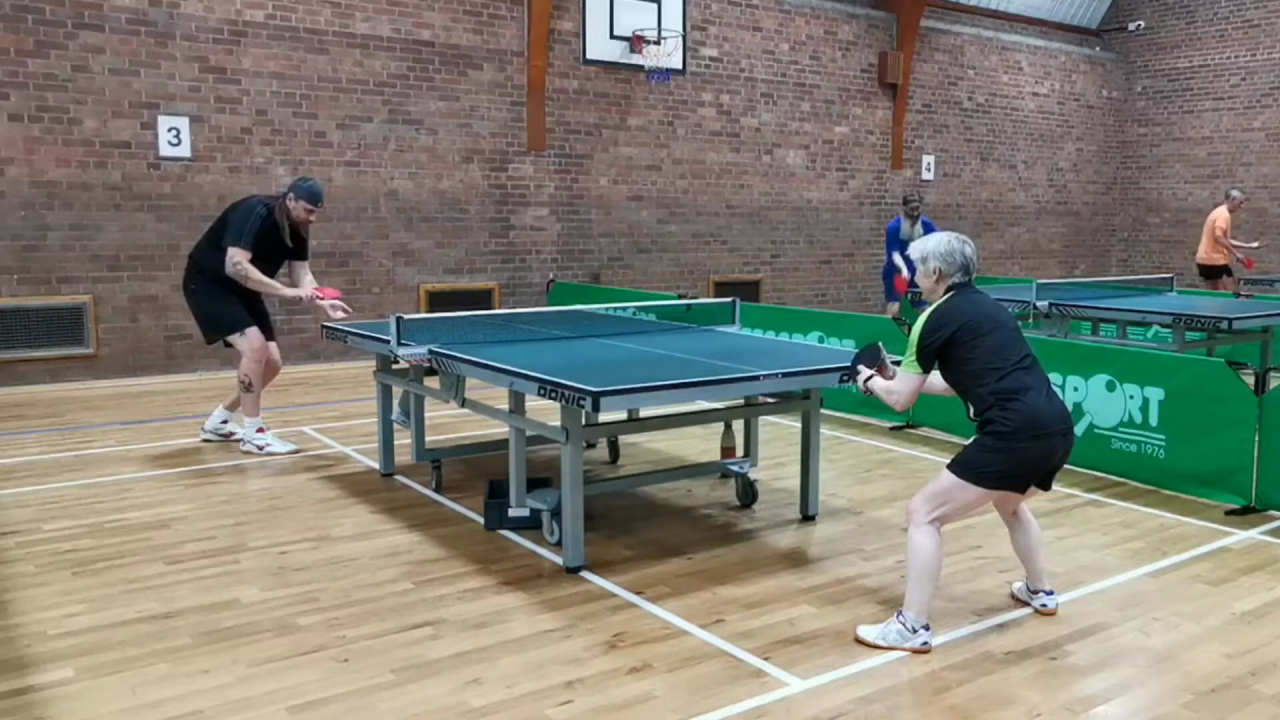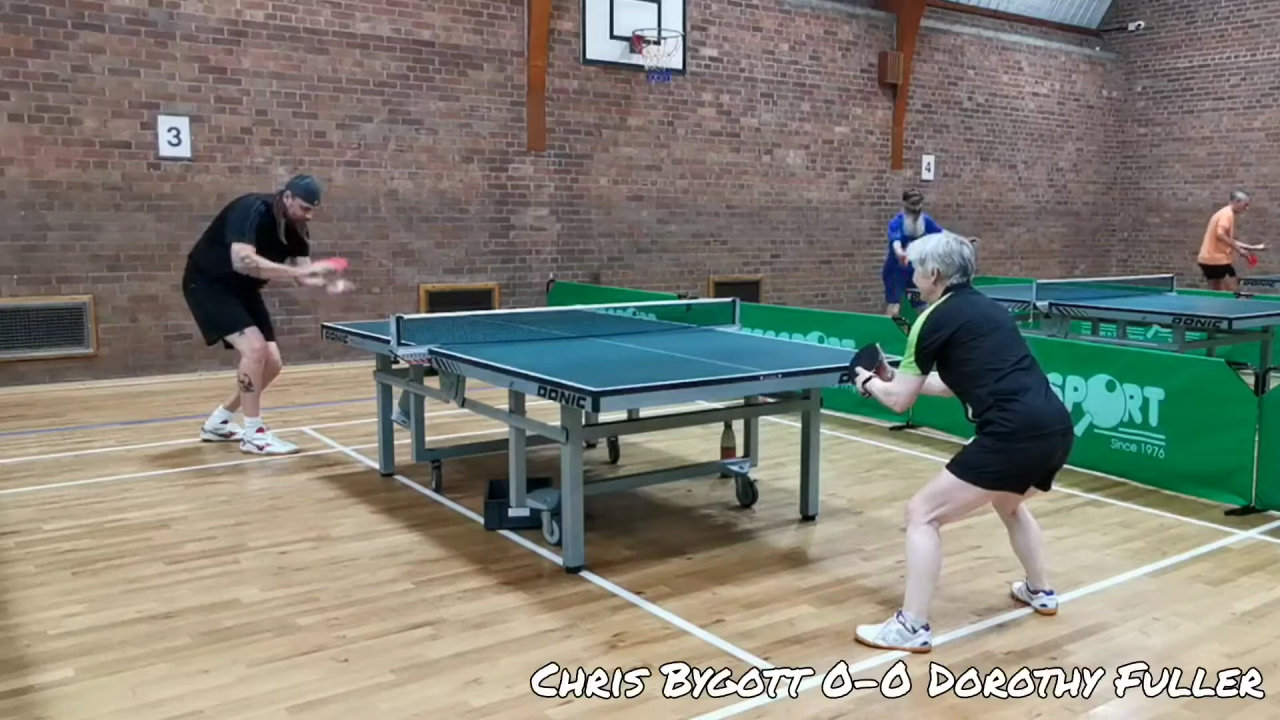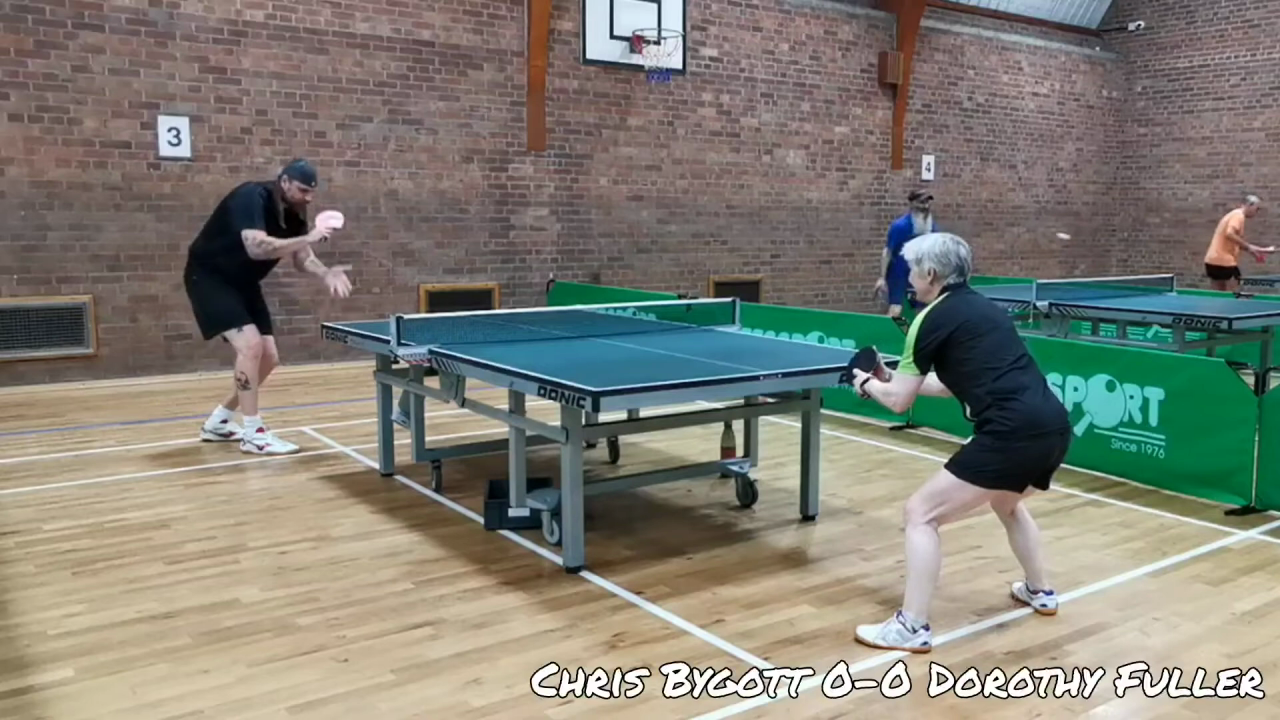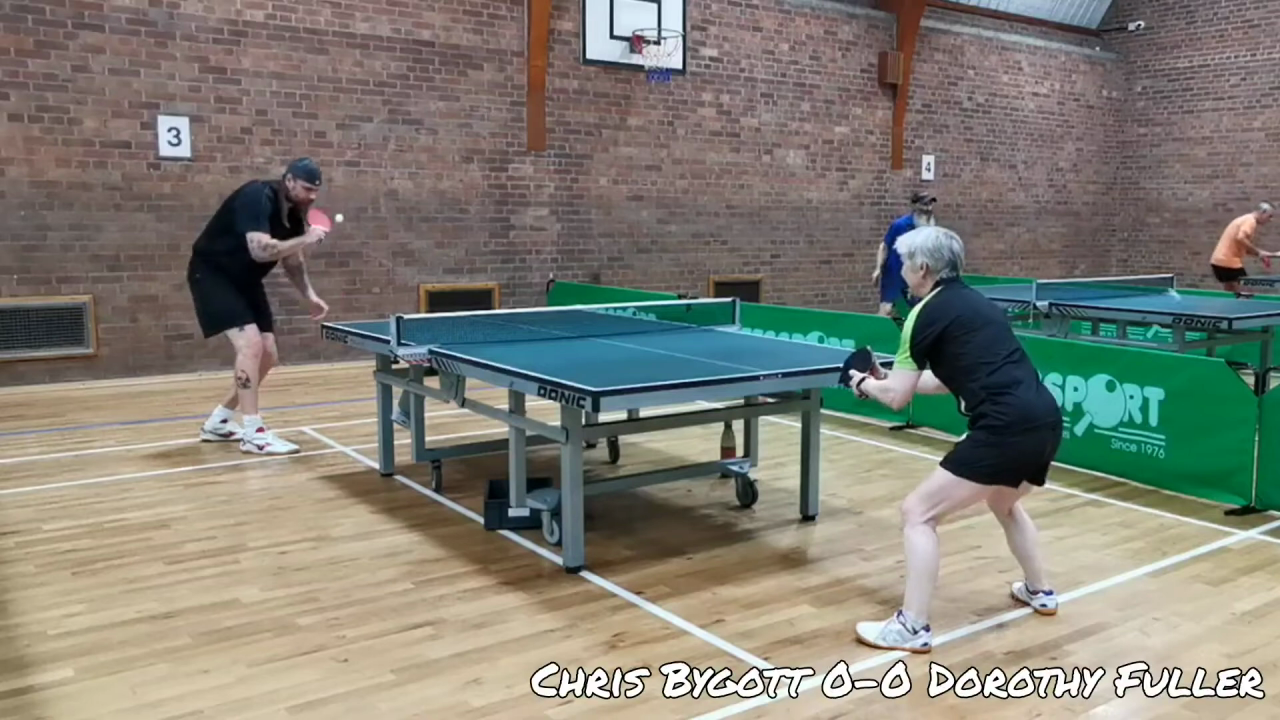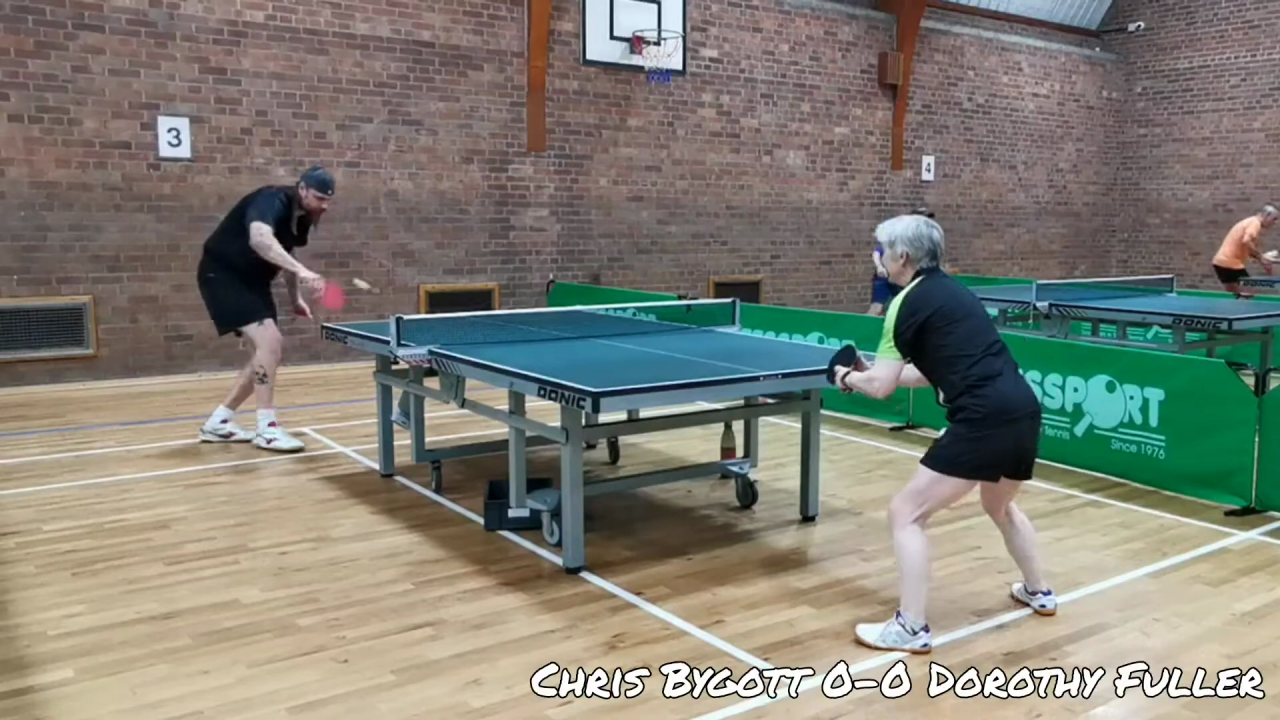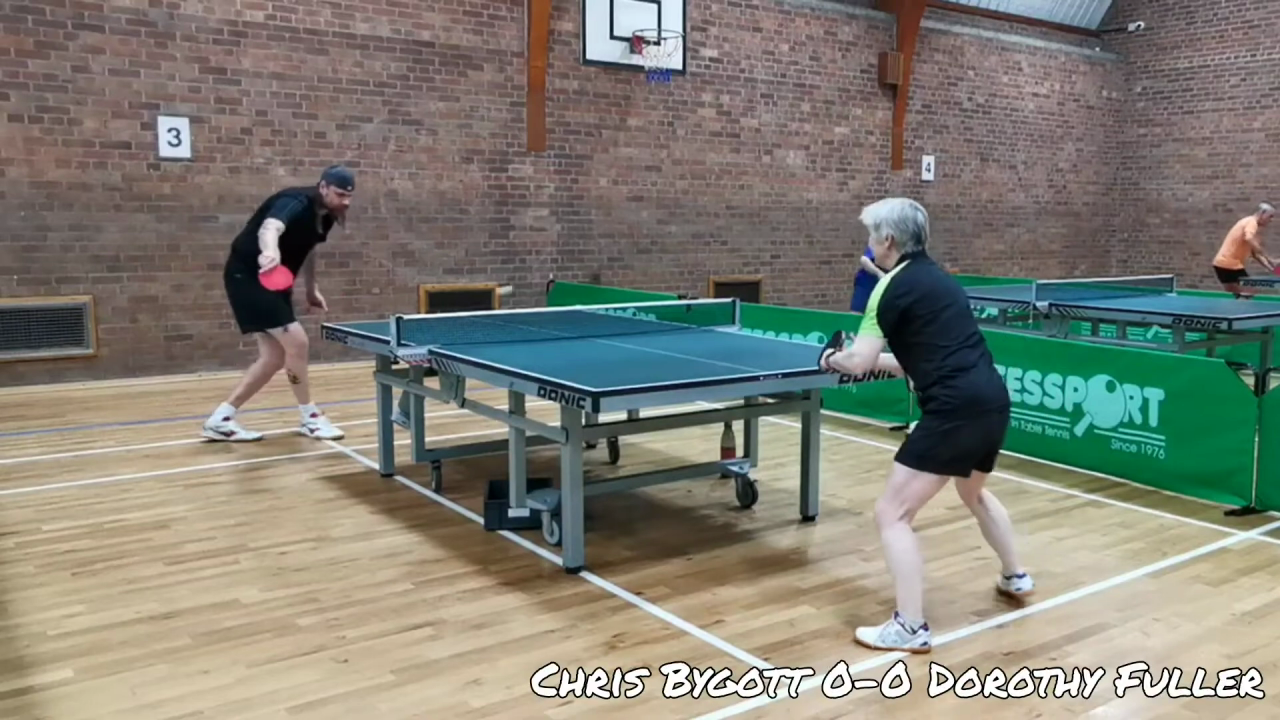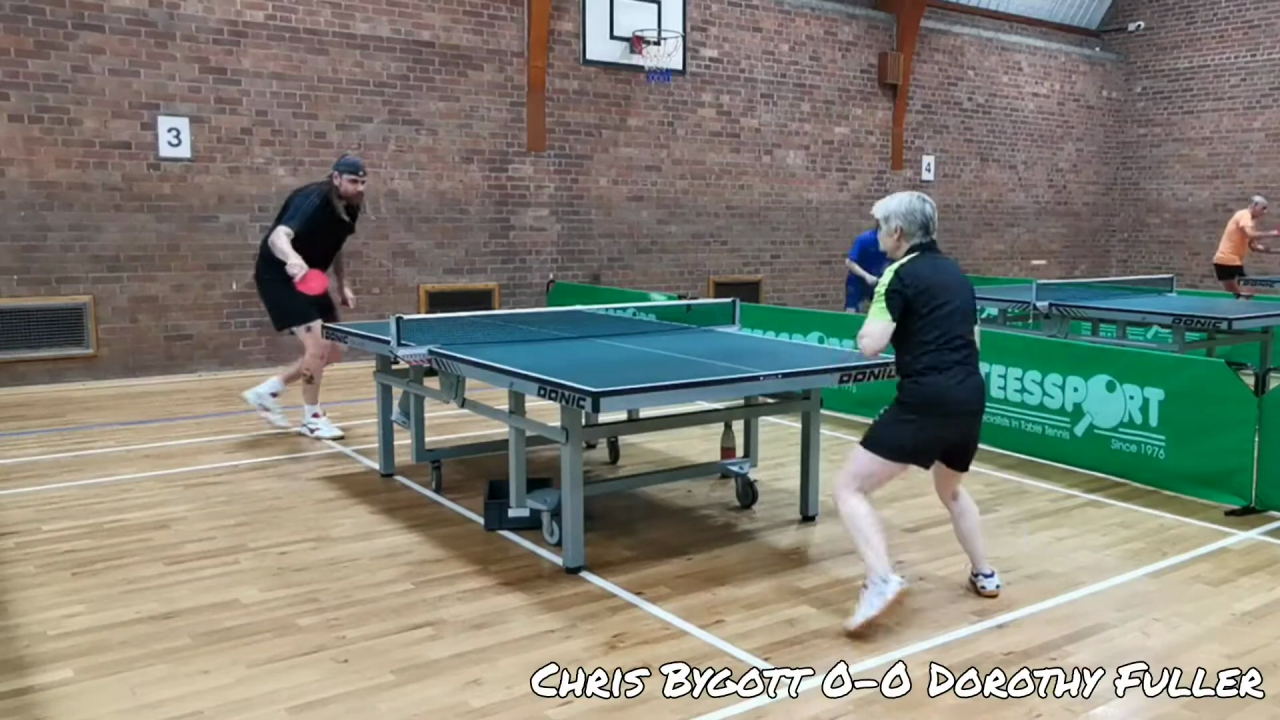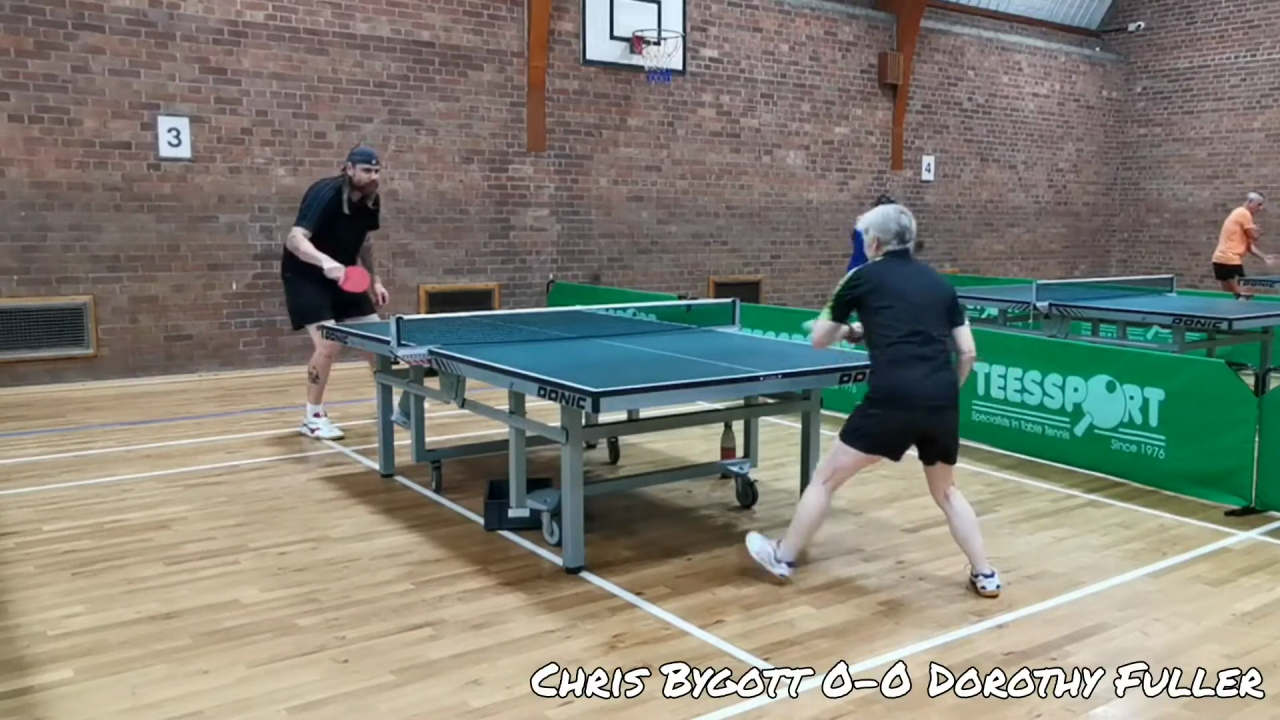
dt=0.2s
person 1, frame 1
left shoulder: (938, 316)
right shoulder: (987, 307)
left elbow: (900, 398)
left wrist: (870, 380)
right wrist: (897, 374)
left hip: (1016, 434)
right hip: (1057, 428)
left knee: (923, 513)
right knee: (1008, 502)
left ankle: (912, 627)
right ankle: (1040, 592)
person 1, frame 2
left shoulder: (936, 318)
right shoulder: (985, 308)
left elbow: (899, 400)
left wrist: (868, 382)
right wrist: (895, 376)
left hip: (1016, 435)
right hip: (1056, 429)
left knee: (922, 514)
right knee: (1008, 503)
left ankle: (912, 627)
right ankle: (1040, 591)
person 1, frame 3
left shoulder: (933, 318)
right shoulder: (981, 308)
left elbow: (898, 401)
left wrist: (867, 384)
right wrist: (892, 378)
left hip: (1013, 434)
right hip: (1053, 427)
left knee: (921, 513)
right knee: (1005, 503)
left ankle: (912, 626)
right ankle: (1040, 591)
person 1, frame 4
left shoulder: (928, 312)
right shoulder: (972, 302)
left elbow: (898, 397)
left wrist: (865, 383)
right wrist: (888, 377)
left hip: (1007, 428)
right hip: (1044, 420)
left knee: (918, 513)
right knee: (1003, 503)
left ankle: (912, 627)
right ankle: (1039, 591)
person 1, frame 5
left shoulder: (910, 301)
right shoulder: (952, 291)
left elbow: (880, 387)
left wrist: (849, 378)
right wrist: (872, 371)
left hip: (985, 420)
right hip: (1023, 411)
left knee: (905, 514)
right knee: (1000, 506)
left ankle: (912, 628)
right ankle: (1040, 593)
person 1, frame 6
left shoulder: (894, 286)
right shoulder: (938, 278)
left elbow: (860, 362)
left wrist: (834, 359)
right wrist: (879, 360)
left hip: (954, 412)
right hip: (994, 401)
left knee: (893, 514)
right knee: (976, 494)
left ankle: (911, 626)
right ankle: (1015, 576)
person 1, frame 7
left shoulder: (901, 274)
right shoulder: (958, 276)
left elbow: (869, 345)
left wrist: (888, 334)
left hip: (923, 405)
right hip: (970, 403)
left knee: (849, 488)
right knee: (951, 491)
left ankle: (882, 578)
right ankle: (984, 575)
person 1, frame 8
left shoulder: (863, 277)
right shoulder: (939, 282)
left elbow: (819, 338)
right elbow: (967, 351)
left wrist: (849, 331)
left hip: (891, 398)
right hip: (939, 402)
left knee: (826, 478)
right knee: (945, 490)
left ankle: (783, 557)
right ankle: (985, 575)
person 2, frame 1
left shoulder: (297, 229)
right shoulder: (255, 212)
left elbow: (302, 274)
right elbow: (235, 266)
left wrist: (323, 303)
right wrist: (285, 292)
left hip: (242, 291)
right hip: (208, 284)
left knee: (271, 363)
right knee: (255, 348)
left ankle: (218, 422)
right ankle: (254, 433)
person 2, frame 2
left shoulder: (295, 227)
right shoulder: (252, 210)
left elbow: (300, 268)
right elbow: (242, 261)
left wrist: (325, 281)
right wrist: (299, 271)
left hip: (243, 291)
right hip: (207, 284)
left knee: (271, 364)
right knee: (254, 349)
left ankle: (218, 422)
right ankle: (254, 433)
person 2, frame 3
left shoulder: (295, 212)
right shoulder: (252, 197)
left elbow: (301, 256)
right elbow: (257, 248)
left wrist: (327, 274)
right wrist: (308, 238)
left hip: (244, 282)
right hip: (210, 277)
left knee: (268, 358)
right knee: (250, 346)
left ankle: (218, 421)
right ankle: (254, 432)
person 2, frame 4
left shoulder: (296, 211)
right shoulder: (259, 197)
left elbow: (291, 257)
right elbow: (260, 249)
left wrist: (309, 294)
right wrist: (306, 241)
left hip: (246, 280)
right hip: (213, 274)
left knee: (267, 356)
right knee: (251, 345)
left ankle: (218, 421)
right ankle: (254, 432)
person 2, frame 5
left shoulder: (304, 216)
right shoulder: (274, 201)
right elbow: (259, 238)
left wrist: (296, 297)
right wrist: (300, 270)
left hip: (250, 279)
right hip: (222, 275)
left knee: (265, 353)
right knee: (270, 341)
left ankle: (218, 422)
right ankle: (267, 427)
person 2, frame 6
left shoulder: (326, 214)
right shoulder: (297, 202)
right elbow: (269, 228)
left wrist: (312, 288)
right wrist: (271, 250)
right hip: (249, 276)
left knee: (274, 357)
right knee: (296, 344)
left ankle: (220, 419)
right ankle: (309, 417)
person 2, frame 7
left shoulder: (349, 208)
right shoulder: (311, 201)
right elbow: (277, 238)
left wrist: (343, 284)
right wrist: (293, 259)
right hip: (278, 277)
left knee: (333, 349)
right knee: (318, 345)
left ankle: (266, 391)
right ankle: (311, 417)
person 2, frame 8
left shoulder: (371, 201)
right shoulder: (322, 195)
right elbow: (296, 239)
left wrist: (375, 279)
right wrist: (327, 262)
left hip: (340, 280)
right hip: (304, 277)
right knee: (328, 346)
right ankle: (314, 416)
